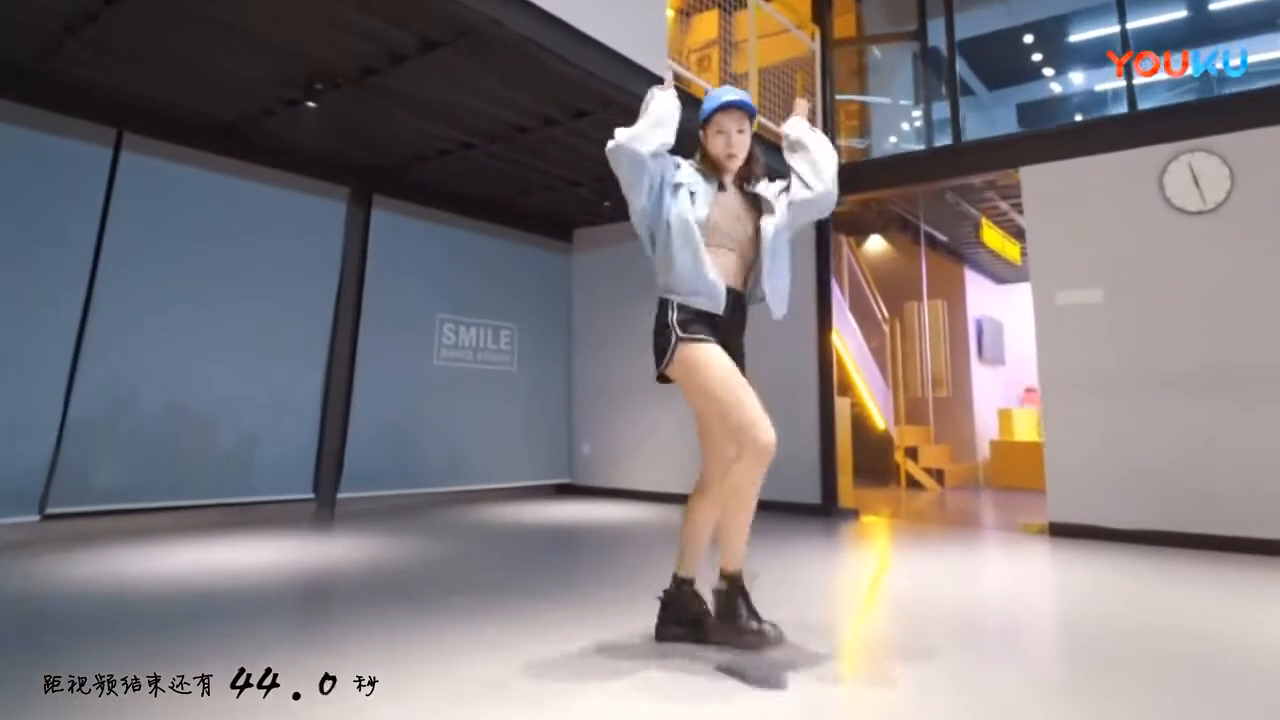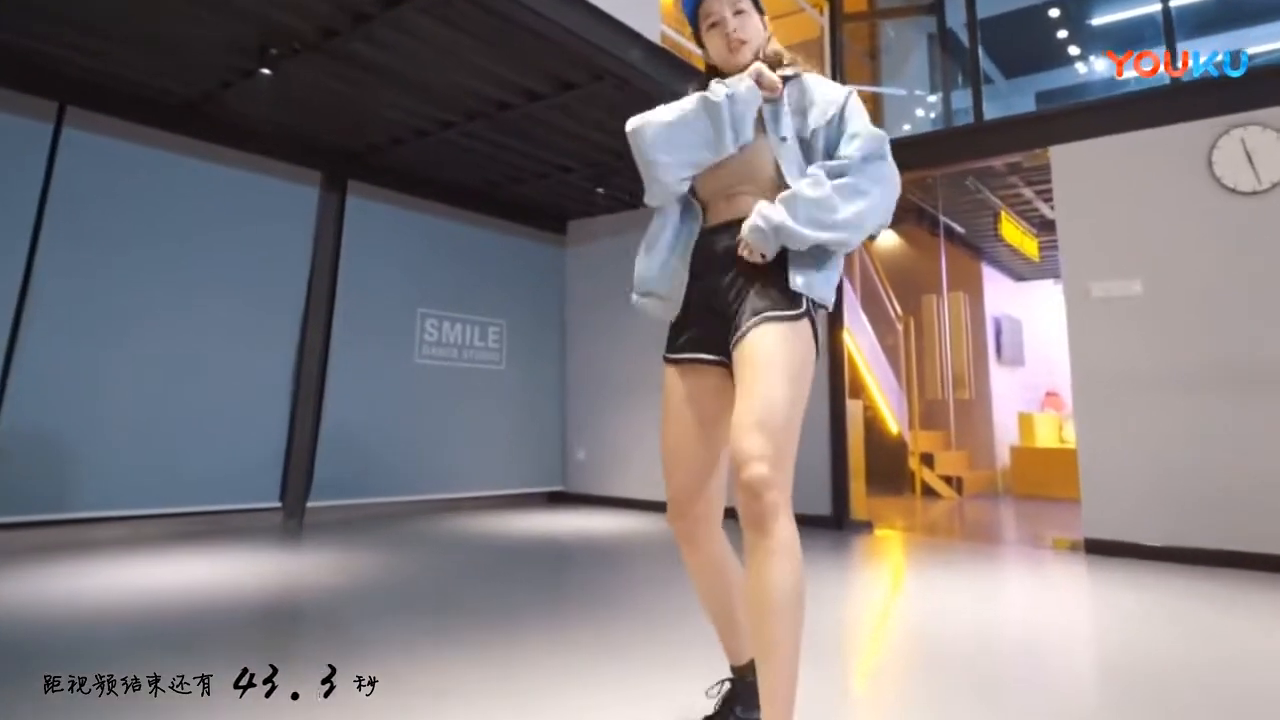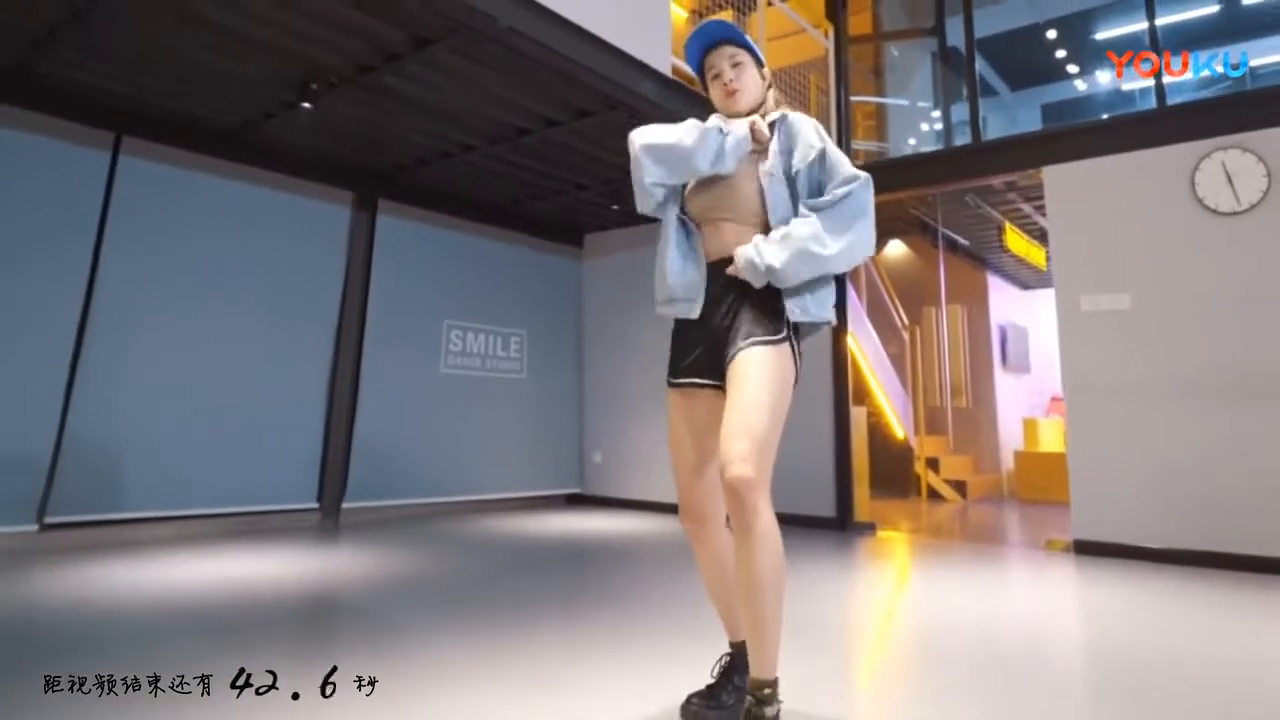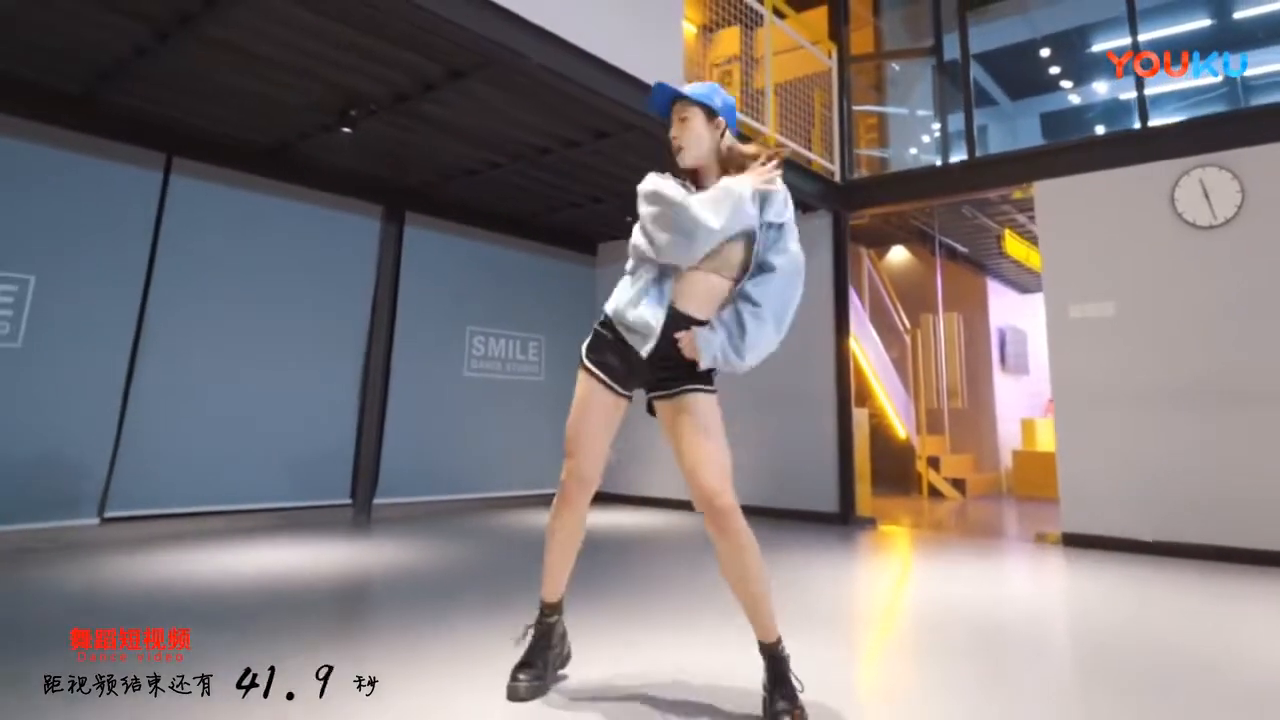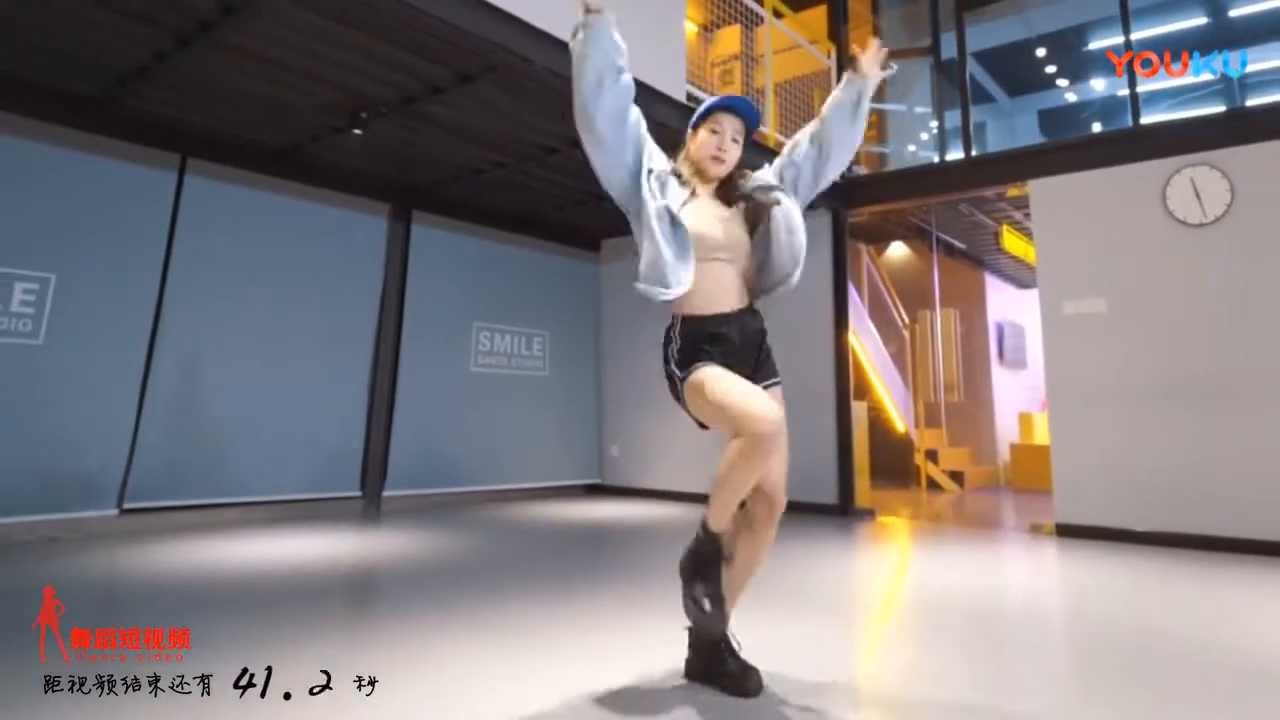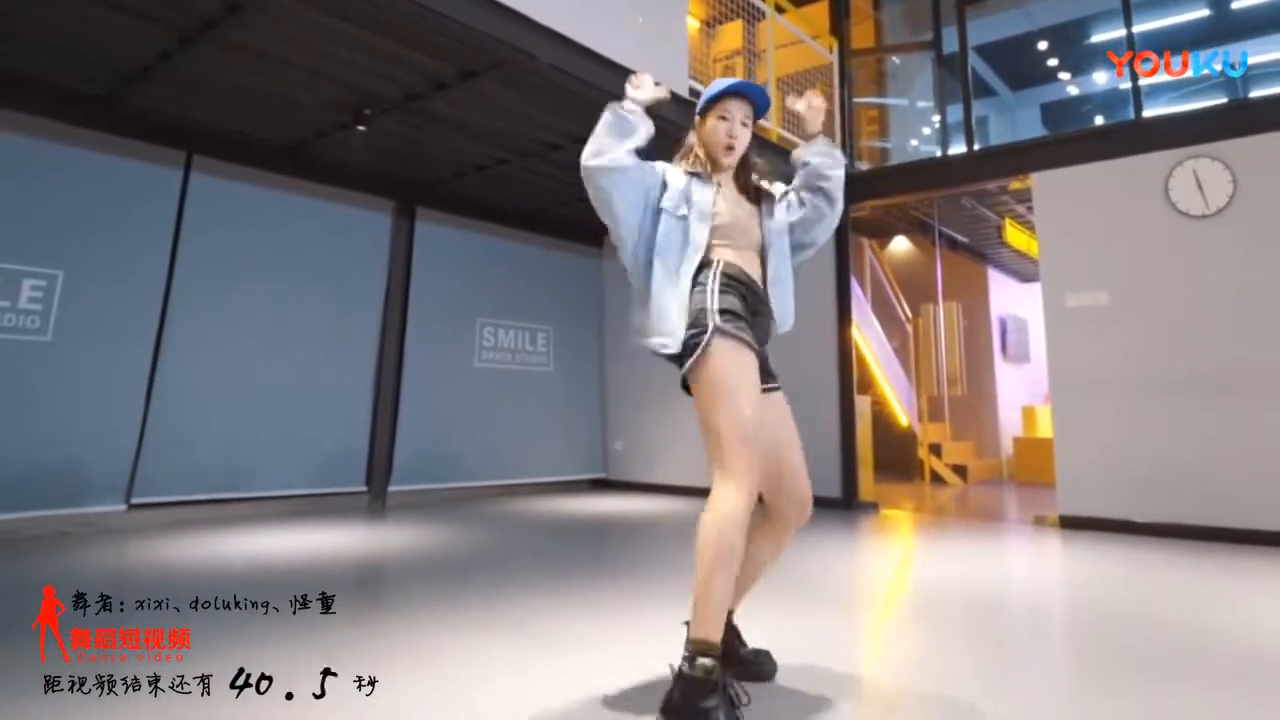
dt=0.7s
person 1, frame 1
left shoulder: (760, 198)
right shoulder: (683, 184)
left elbow: (818, 194)
right elbow: (627, 149)
left wrist: (797, 135)
right wrist: (663, 107)
left hip: (730, 327)
right hip: (689, 321)
left knee: (721, 469)
right knee: (758, 440)
left ankle: (681, 604)
right ankle: (732, 598)
person 1, frame 2
left shoulder: (816, 98)
right shoulder: (701, 115)
left elbow: (870, 178)
right elbow: (654, 150)
left wrist: (777, 226)
right wrist: (738, 98)
left hip: (775, 280)
right hip: (698, 293)
left knee: (761, 482)
right knee: (689, 509)
person 1, frame 3
left shoulder: (796, 135)
right shoulder: (704, 151)
left elbow: (851, 209)
right elbow: (647, 154)
left wrist: (771, 256)
right wrist: (730, 135)
left hip: (761, 308)
right hip: (697, 318)
left knee: (744, 481)
right knee: (698, 511)
right ankle: (739, 662)
person 1, frame 4
left shoulder: (767, 197)
right shoulder: (663, 189)
left elbow: (777, 285)
right elbow: (683, 232)
left wrist: (717, 342)
right wrist: (740, 191)
left hip: (687, 353)
right hip: (624, 337)
left knee: (719, 504)
right knee: (575, 488)
left ankle: (776, 664)
right ankle: (548, 633)
person 1, frame 5
left shoulder: (753, 193)
right shoulder: (656, 180)
left elbow: (820, 156)
right elbow: (603, 112)
left wrist: (857, 88)
left hip: (750, 344)
right hip: (696, 352)
left knee: (771, 500)
right knee: (765, 433)
left ankle: (711, 639)
right ankle: (709, 546)
person 1, frame 6
left shoulder: (764, 200)
right shoulder: (671, 184)
left elbow: (821, 212)
right elbow: (602, 168)
left wrist: (815, 141)
right wrist: (633, 107)
left hip: (750, 334)
right hip: (709, 312)
left knee: (793, 501)
right knee: (741, 475)
left ankle: (718, 627)
